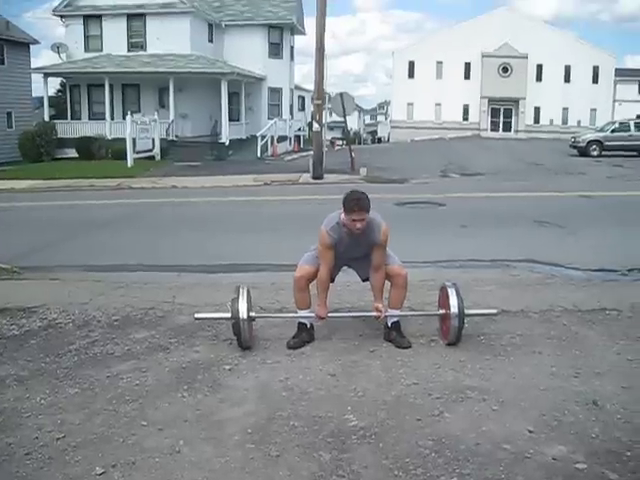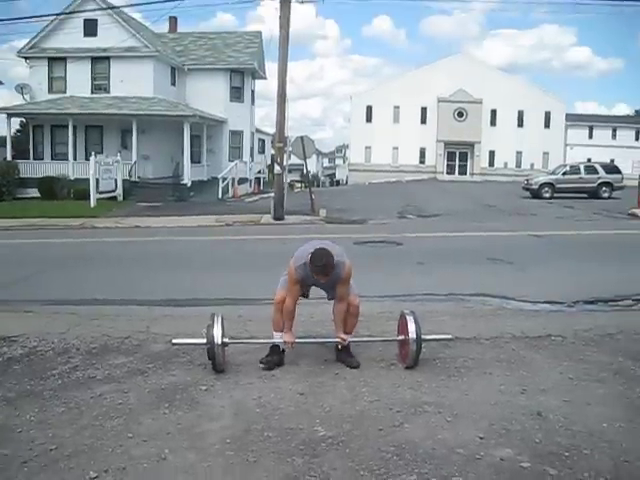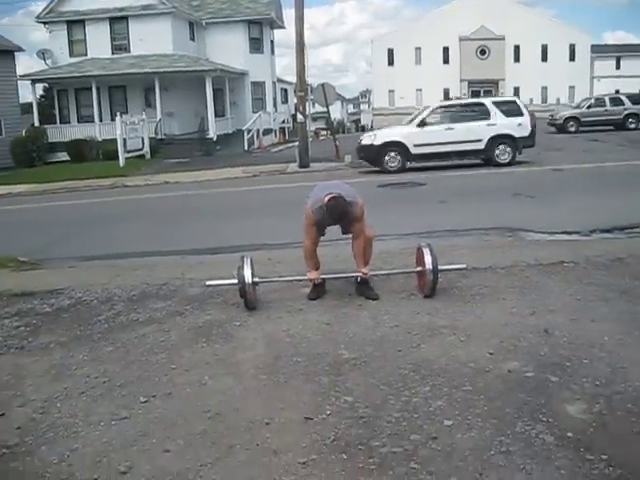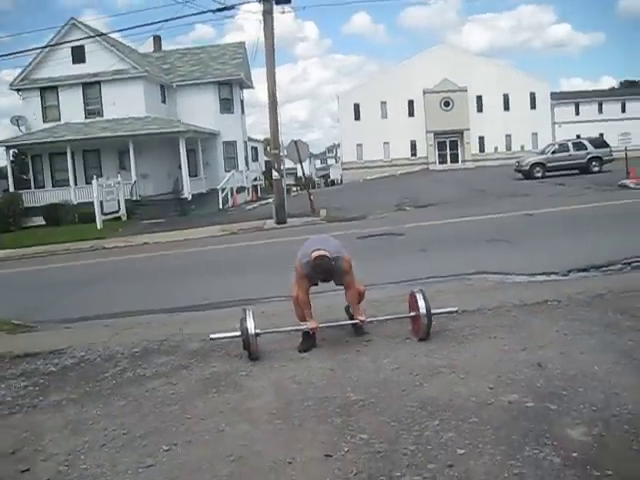
dt=1s
person 1, frame 1
left shoulder: (380, 229)
right shoulder: (328, 229)
left elbow: (377, 269)
right elbow: (325, 269)
left wrist: (378, 301)
right wrist: (321, 304)
left hip: (366, 255)
right hip: (329, 253)
left knee: (400, 275)
right knee: (300, 277)
left ankle: (392, 326)
right ankle: (305, 327)
person 1, frame 2
left shoulder: (344, 266)
right shoulder: (296, 267)
left elbow: (340, 301)
right elbow: (290, 301)
left wrist: (340, 331)
right wrist: (287, 332)
left hip: (334, 276)
right hip: (302, 271)
left knee: (353, 305)
right knee: (279, 301)
left ankle: (343, 348)
right ankle: (277, 350)
person 1, frame 3
left shoulder: (357, 206)
right shoulder: (313, 209)
left elbow: (358, 238)
right elbow: (309, 242)
left wrist: (361, 267)
right wrist: (311, 270)
left hip: (349, 211)
right hip: (320, 212)
left knee: (367, 236)
right knee: (311, 242)
left ankle: (362, 281)
right ankle: (318, 282)
person 1, frame 4
left shoulder: (343, 260)
right shoulder: (301, 264)
left elbow: (350, 288)
right elbow: (303, 294)
left wrist: (356, 313)
right wrist: (310, 320)
left hip: (335, 259)
right hip: (308, 264)
left knee: (360, 290)
right knee: (297, 296)
left ankle: (351, 311)
